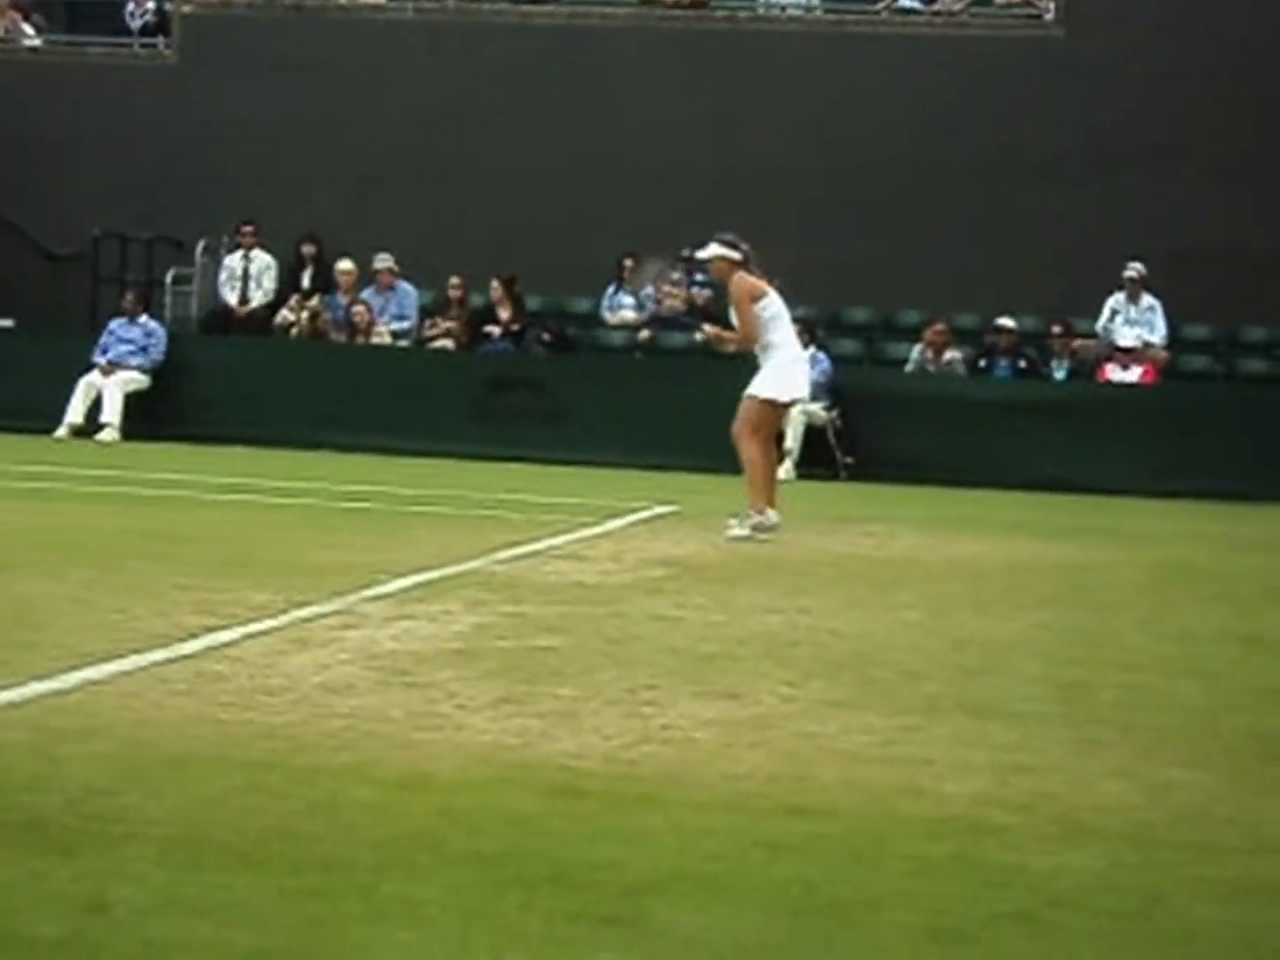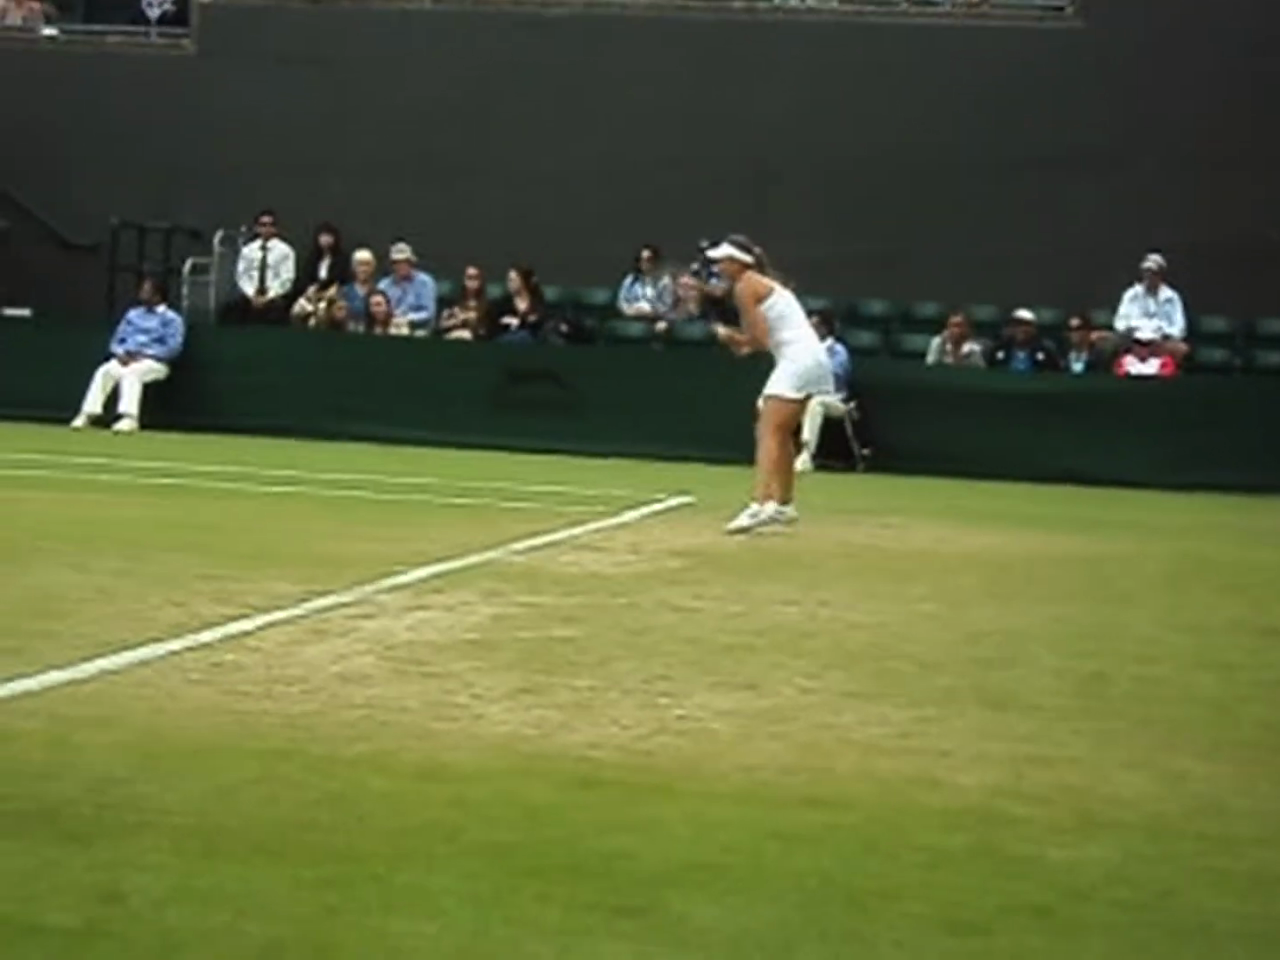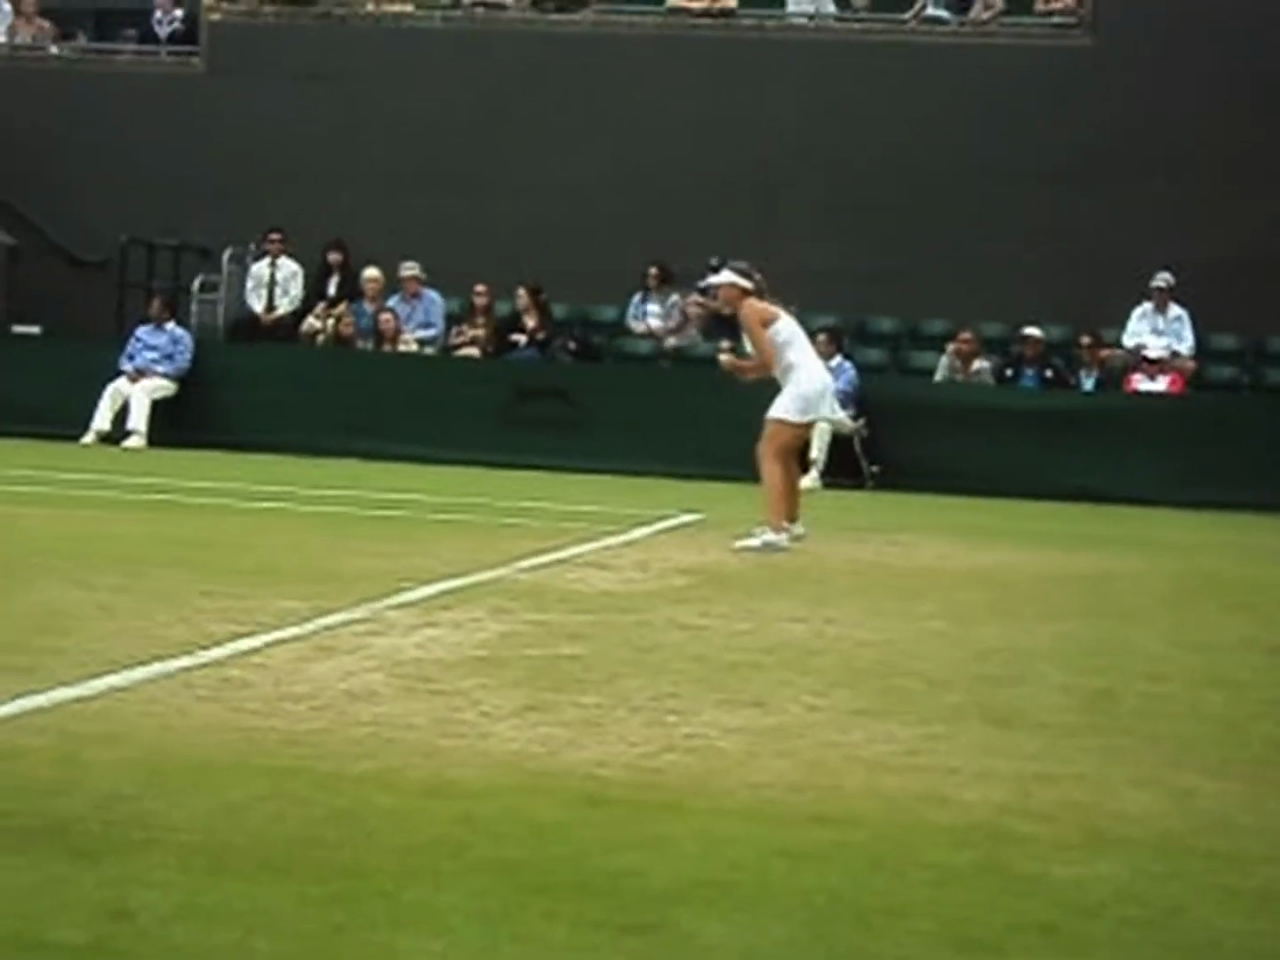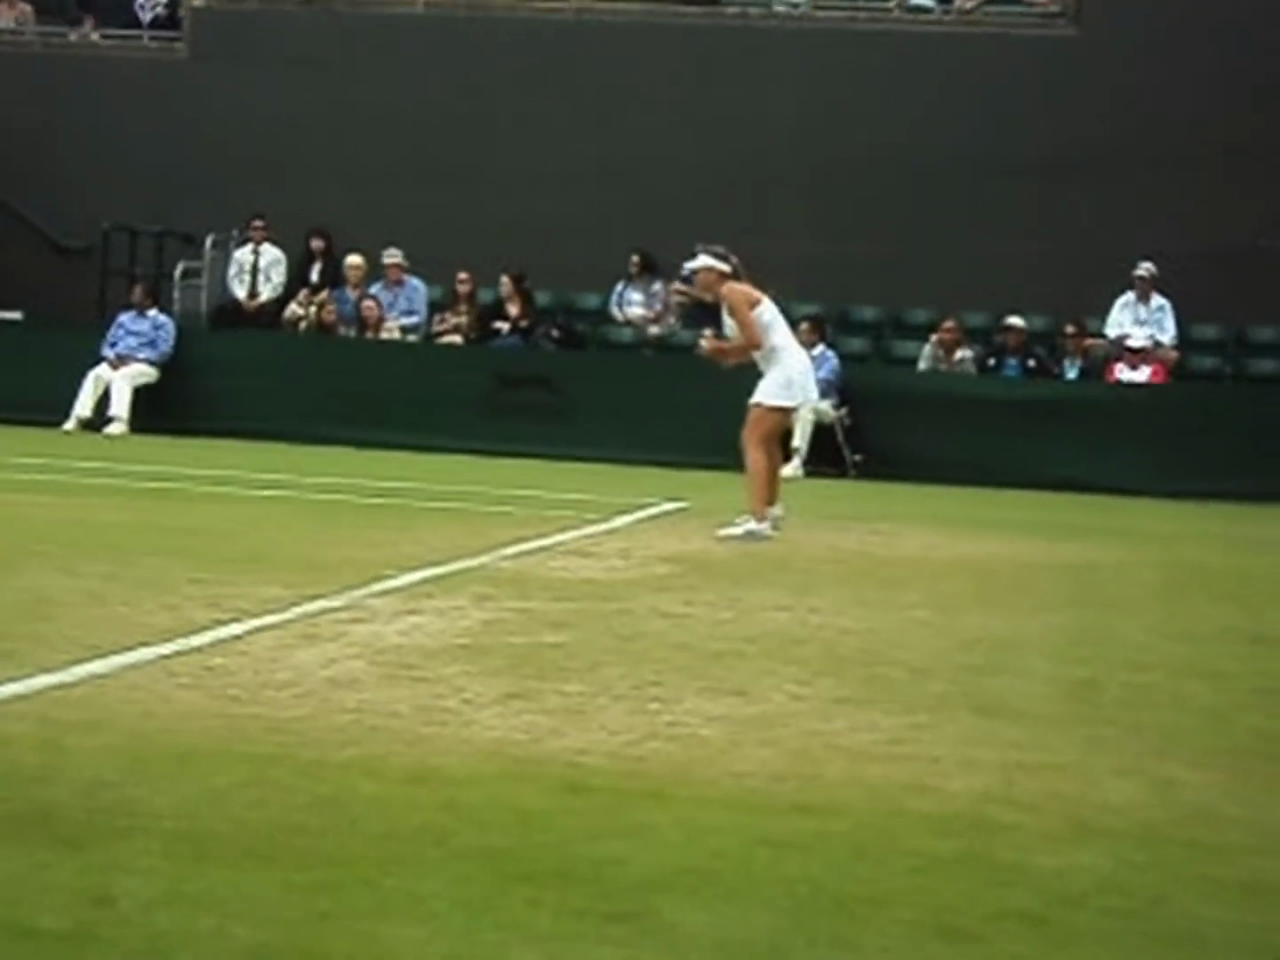
dt=0.2s
person 1, frame 1
left shoulder: (737, 285)
right shoulder: (749, 284)
left elbow: (752, 336)
left wrist: (719, 336)
right wrist: (729, 341)
left hip: (781, 366)
right hip: (786, 365)
left knee: (743, 432)
right knee: (762, 438)
left ankle: (760, 512)
right ankle: (767, 511)
person 1, frame 2
left shoulder: (743, 287)
right shoulder: (760, 284)
left elbow: (760, 337)
left wrist: (731, 337)
right wrist: (743, 343)
left hip: (798, 361)
right hip: (809, 359)
left knee: (767, 431)
right knee: (781, 432)
left ankle: (762, 505)
right ankle: (783, 505)
person 1, frame 3
left shoulder: (750, 312)
right shoulder: (758, 310)
left elbow: (769, 360)
left wrist: (740, 365)
right wrist: (745, 370)
left hip: (804, 386)
right hip: (812, 385)
left knee: (768, 454)
right knee: (786, 453)
left ankle: (776, 532)
right ankle: (789, 523)
person 1, frame 4
left shoulder: (732, 293)
right shoulder: (729, 296)
left elbow: (755, 340)
left wrist: (720, 348)
right wrist: (724, 353)
left hip: (785, 370)
right hip: (786, 369)
left knee: (752, 440)
right knee: (766, 439)
left ankle: (758, 522)
right ankle: (770, 508)
